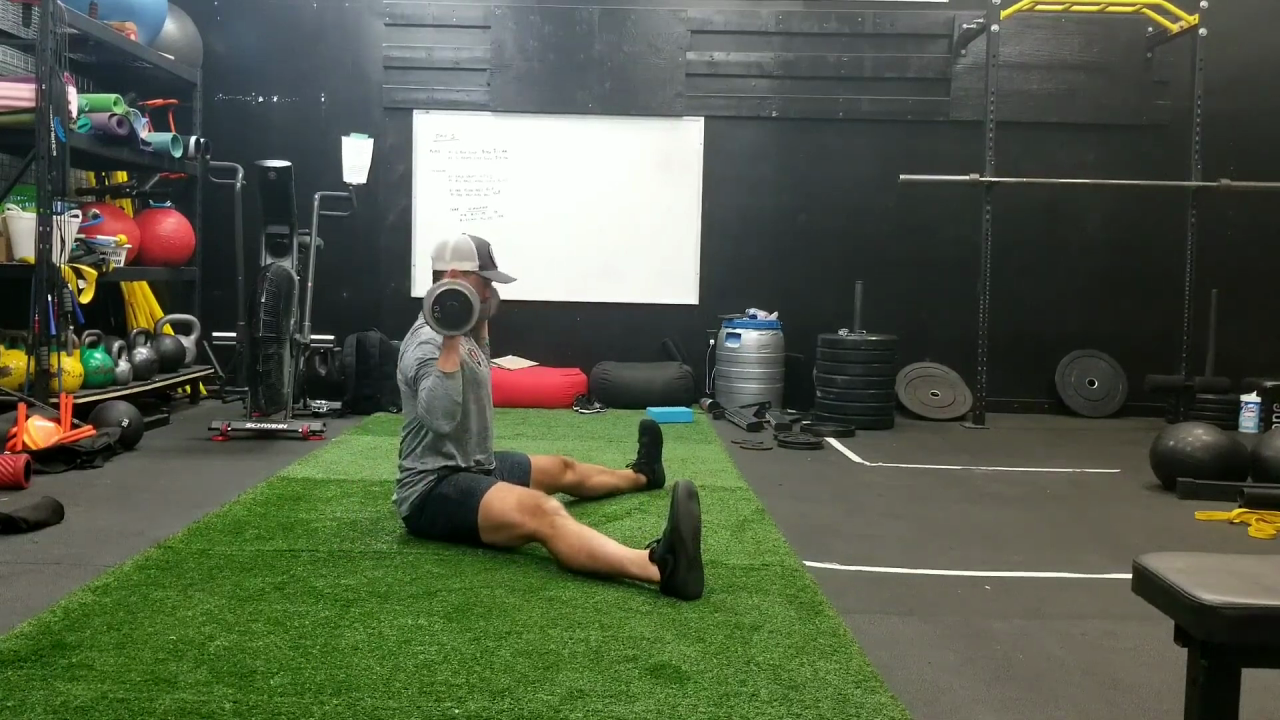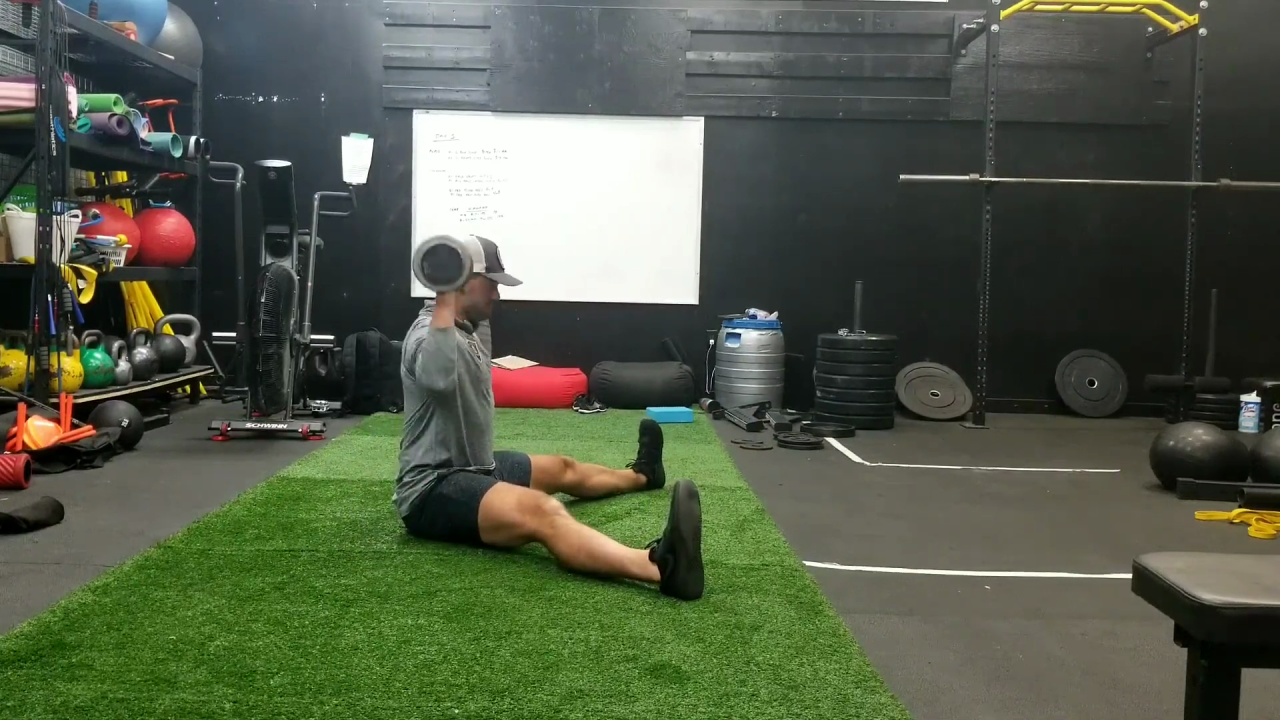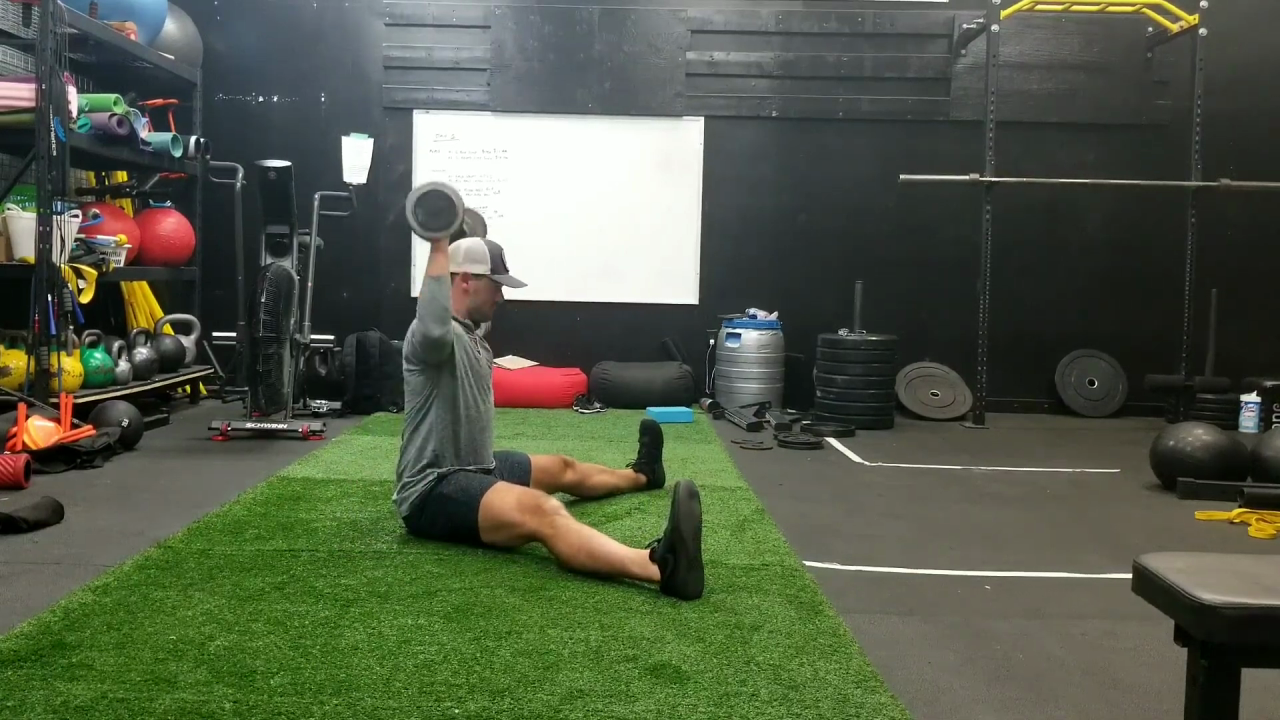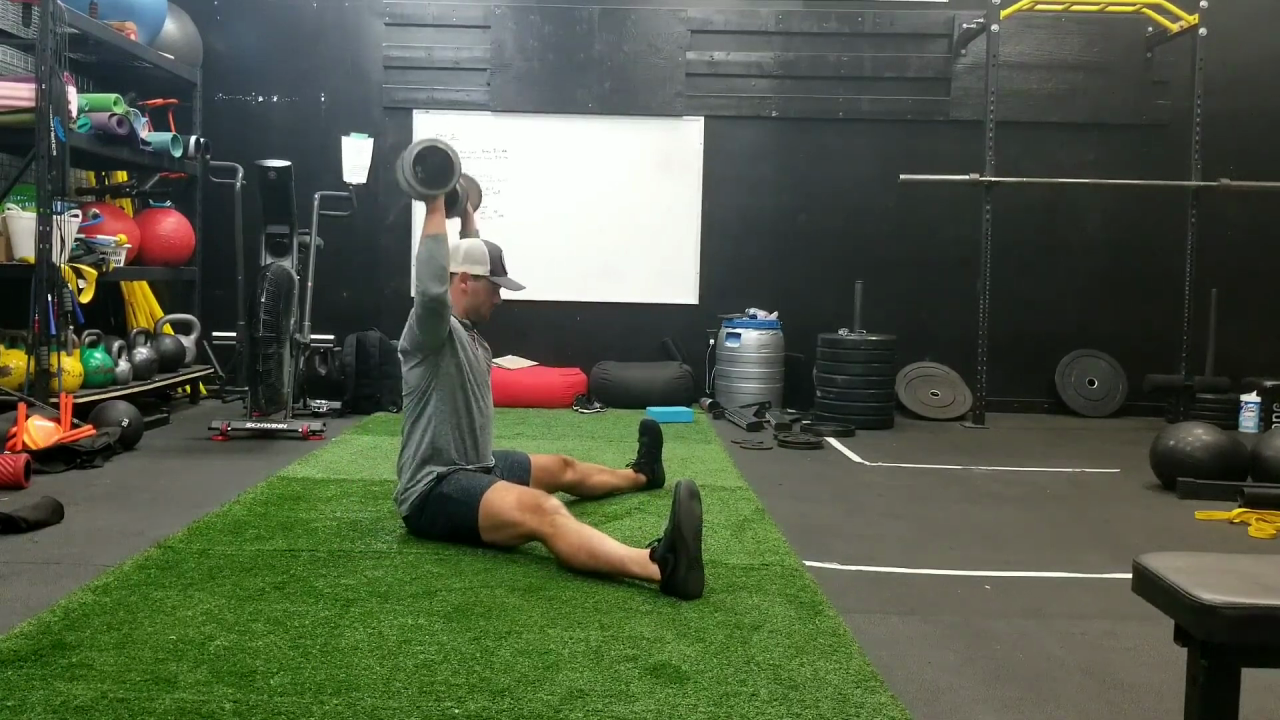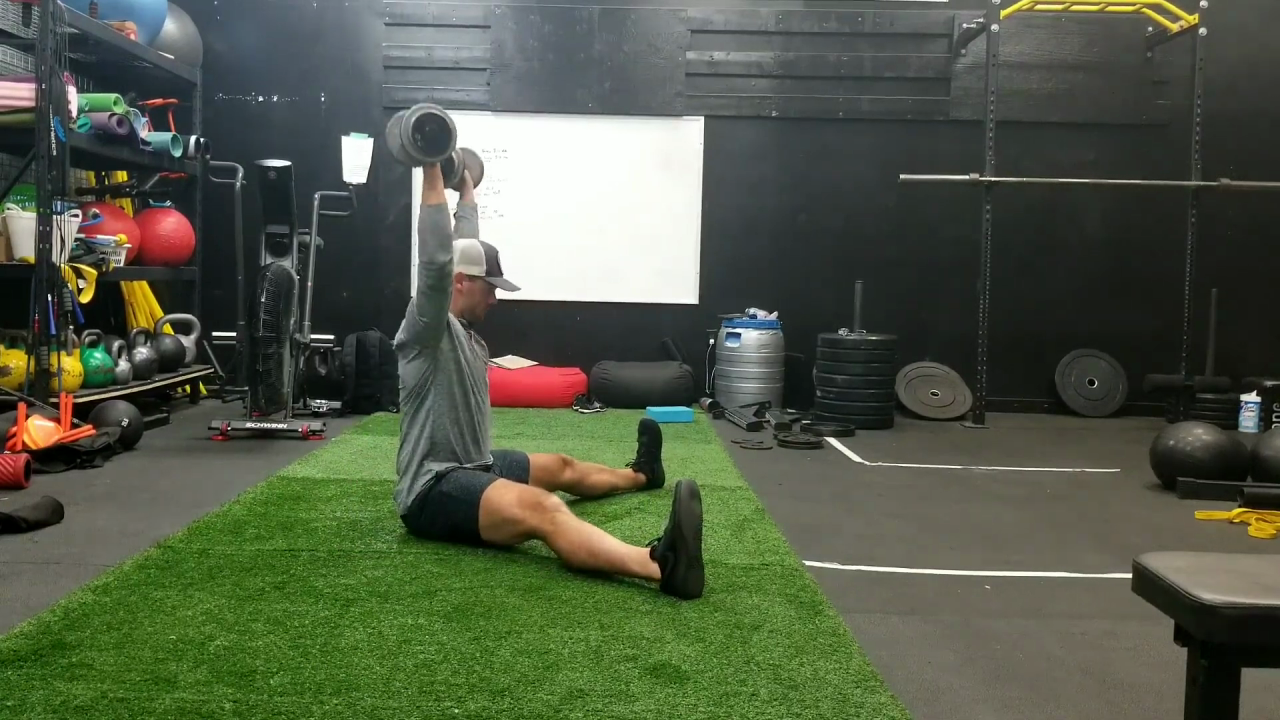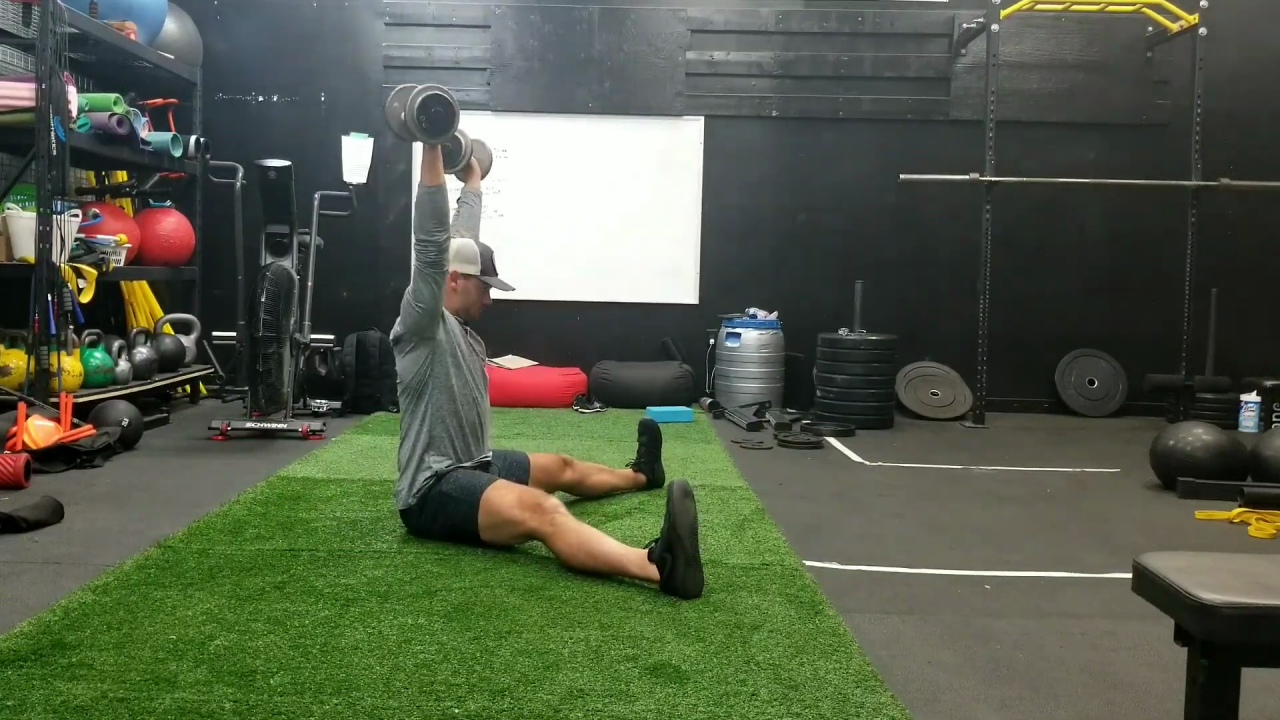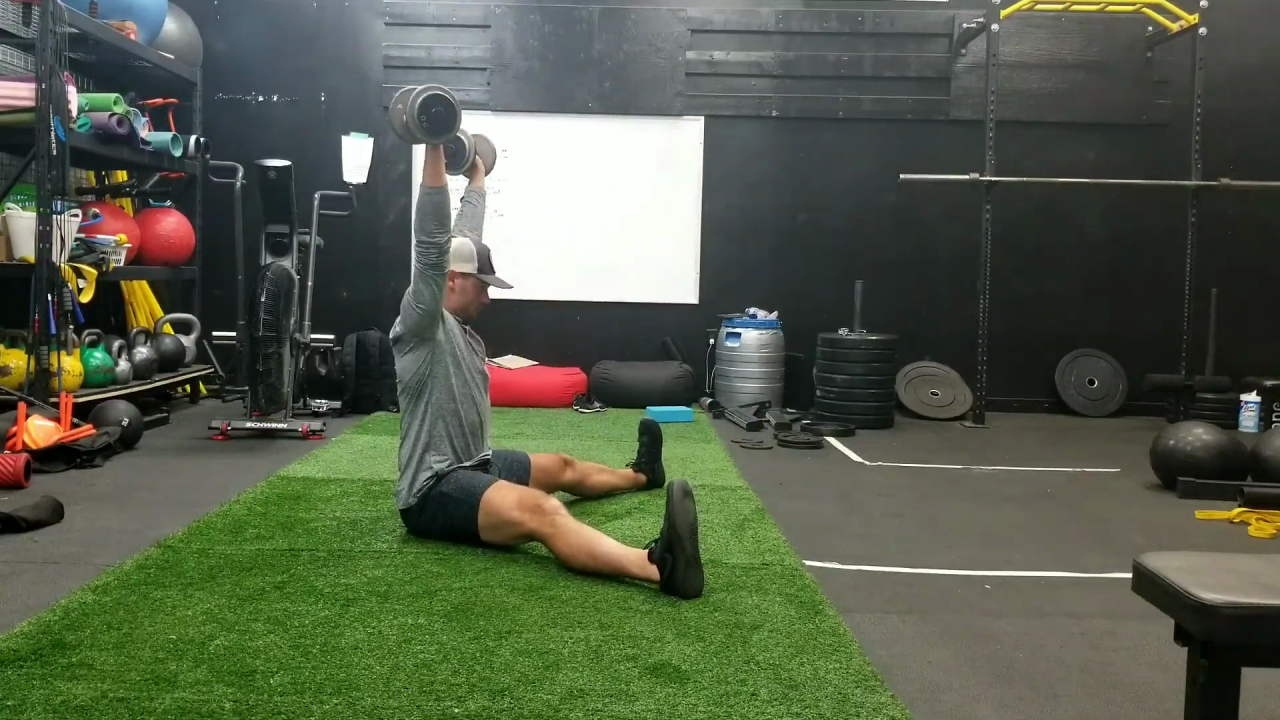
dt=0.2s
person 1, frame 1
left shoulder: (451, 332)
right shoulder: (428, 342)
right elbow: (441, 418)
left wrist: (479, 329)
right wrist: (450, 342)
left hip: (471, 467)
right hip: (432, 490)
left knee: (561, 469)
right knee: (541, 513)
left ankle: (641, 475)
right ankle: (661, 566)
person 1, frame 2
left shoulder: (460, 329)
right shoulder: (429, 332)
right elbow: (438, 378)
left wrist: (473, 311)
right wrist: (444, 297)
left hip: (472, 466)
right hip: (433, 490)
left knee: (562, 469)
right knee: (541, 513)
left ankle: (641, 474)
right ankle: (661, 567)
person 1, frame 3
left shoulder: (463, 328)
right shoulder: (433, 331)
right elbow: (434, 327)
left wrist: (468, 245)
right wrist: (439, 246)
left hip: (473, 467)
right hip: (434, 490)
left knee: (562, 468)
right knee: (542, 512)
left ankle: (641, 474)
right ankle: (660, 566)
person 1, frame 4
left shoulder: (460, 325)
right shoulder: (432, 326)
left elbow: (467, 254)
right elbow: (432, 287)
left wrist: (467, 216)
right wrist: (435, 205)
left hip: (473, 468)
right hip: (433, 491)
left knee: (563, 468)
right knee: (541, 511)
left ankle: (641, 475)
right ankle: (660, 567)
person 1, frame 5
left shoulder: (457, 324)
right shoulder: (428, 327)
left elbow: (463, 246)
right elbow: (436, 260)
left wrist: (466, 189)
right wrist: (432, 172)
left hip: (472, 467)
right hip: (434, 489)
left knee: (562, 467)
right knee: (541, 509)
left ankle: (640, 475)
right ankle: (661, 565)
person 1, frame 6
left shoulder: (452, 323)
right shoulder: (422, 324)
left elbow: (461, 240)
right elbow: (432, 241)
left wrist: (472, 180)
right wrist: (431, 150)
left hip: (471, 466)
right hip: (434, 489)
left knee: (562, 468)
right knee: (540, 511)
left ankle: (641, 474)
person 1, frame 7
left shoulder: (452, 323)
right shoulder: (421, 324)
left elbow: (464, 237)
right elbow: (433, 241)
left wrist: (478, 176)
right wrist: (434, 148)
left hip: (472, 466)
right hip: (435, 490)
left knee: (563, 468)
right knee: (540, 512)
left ankle: (641, 474)
right ankle: (659, 566)
